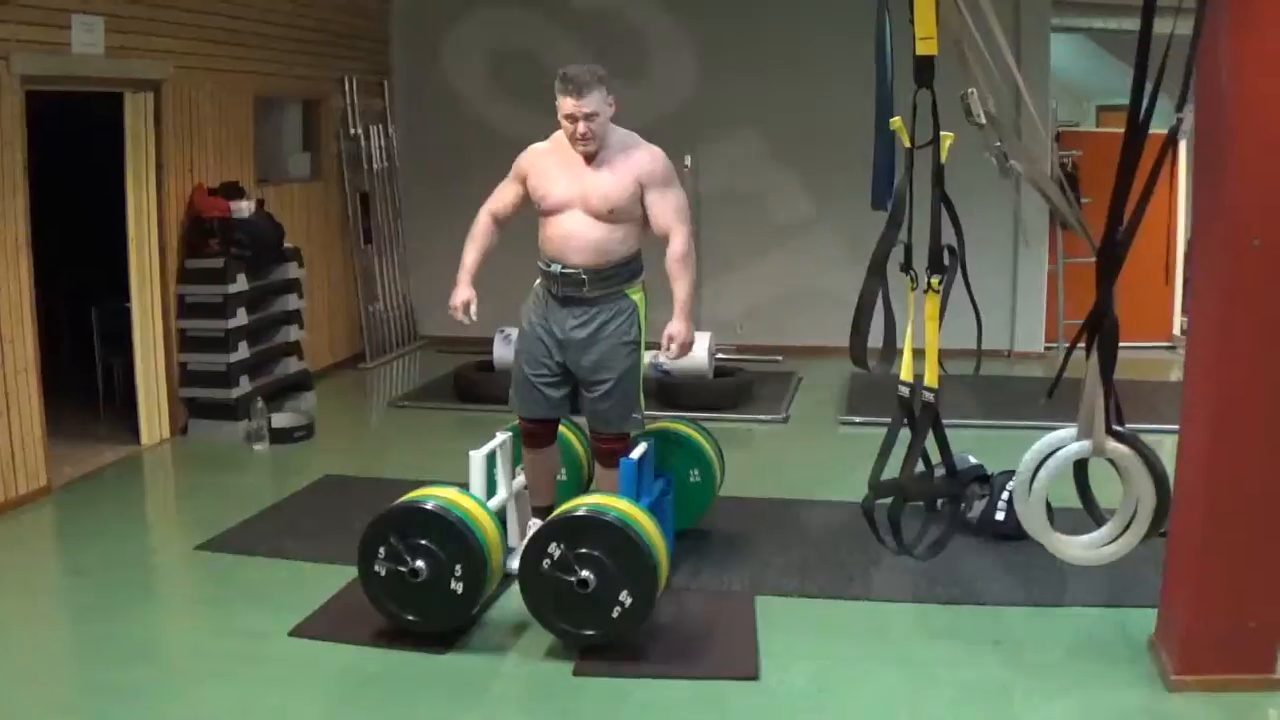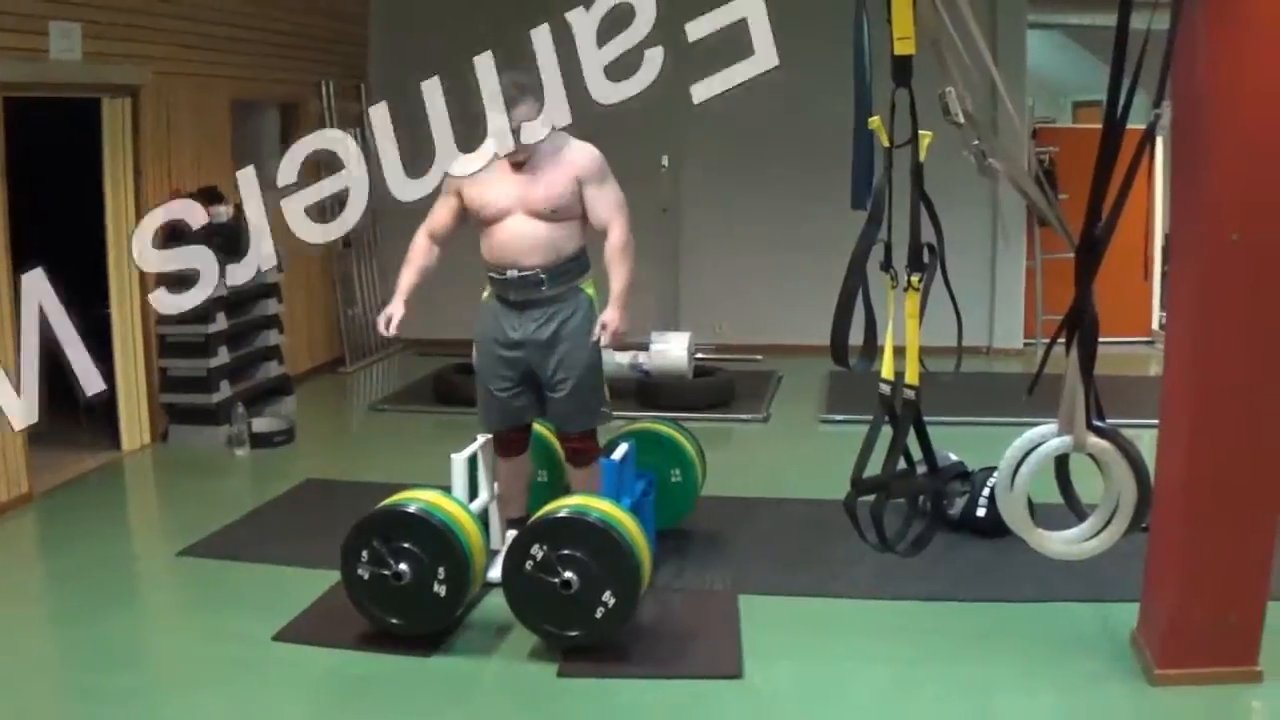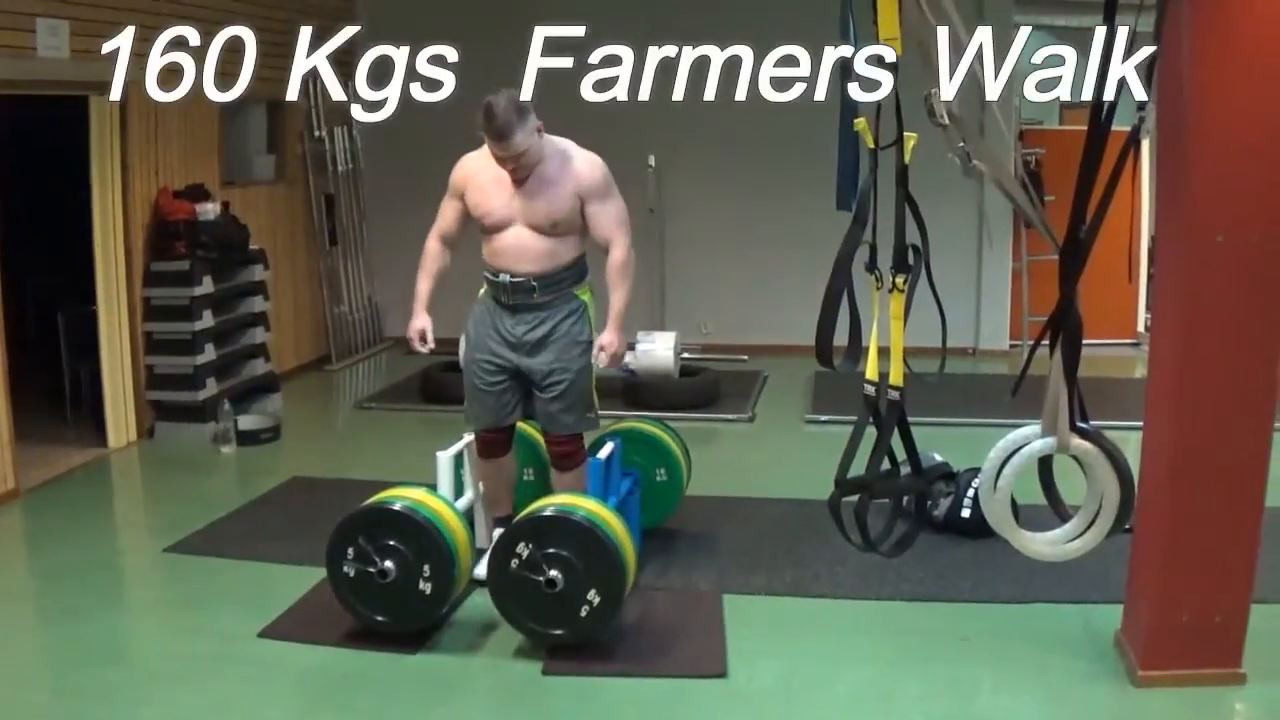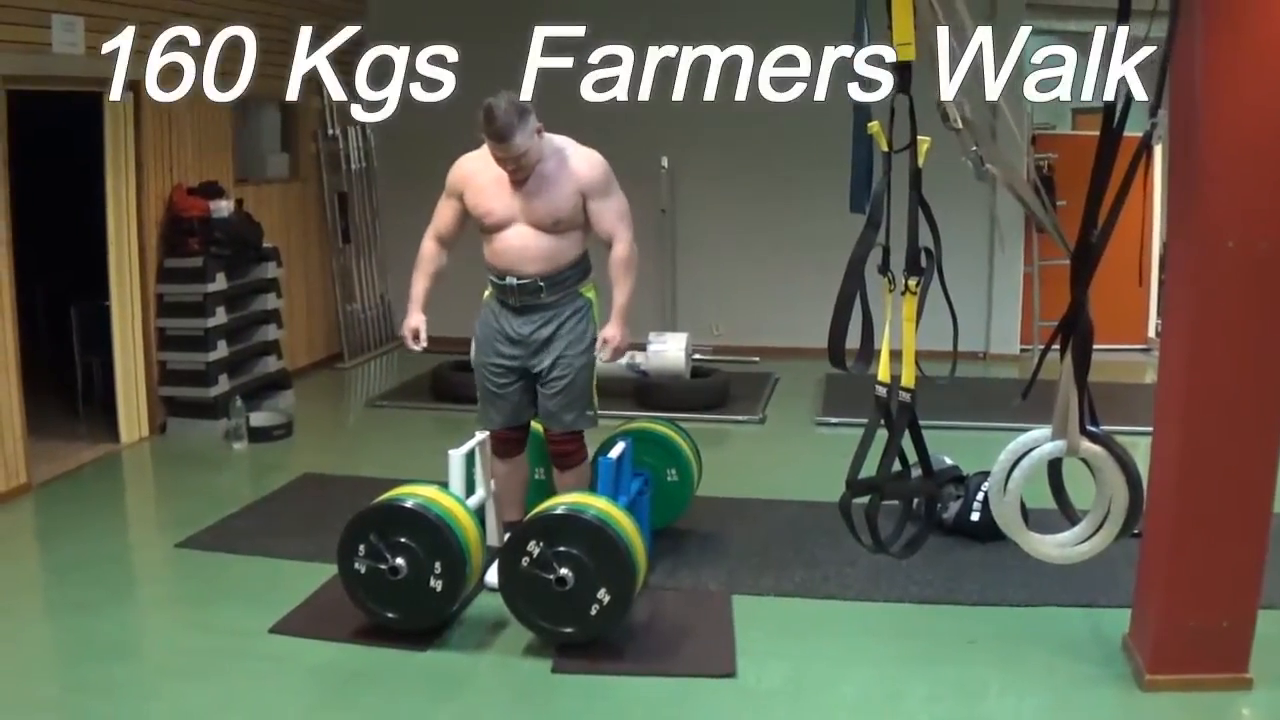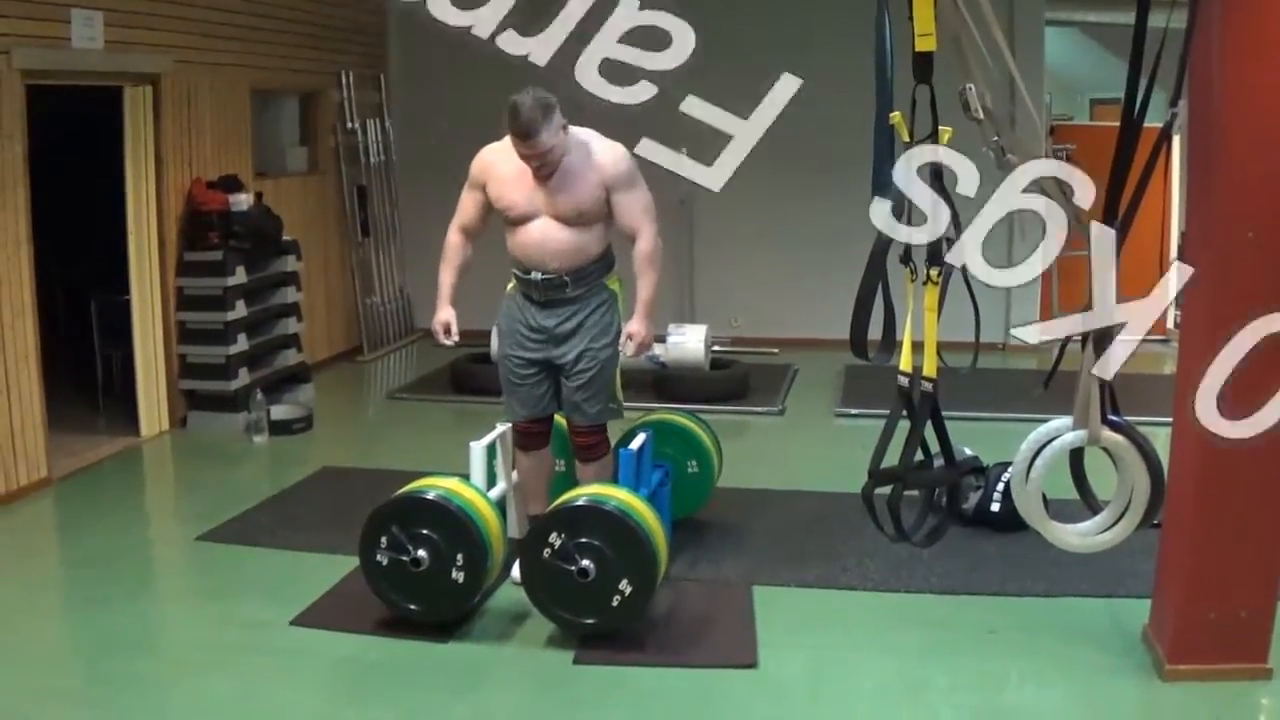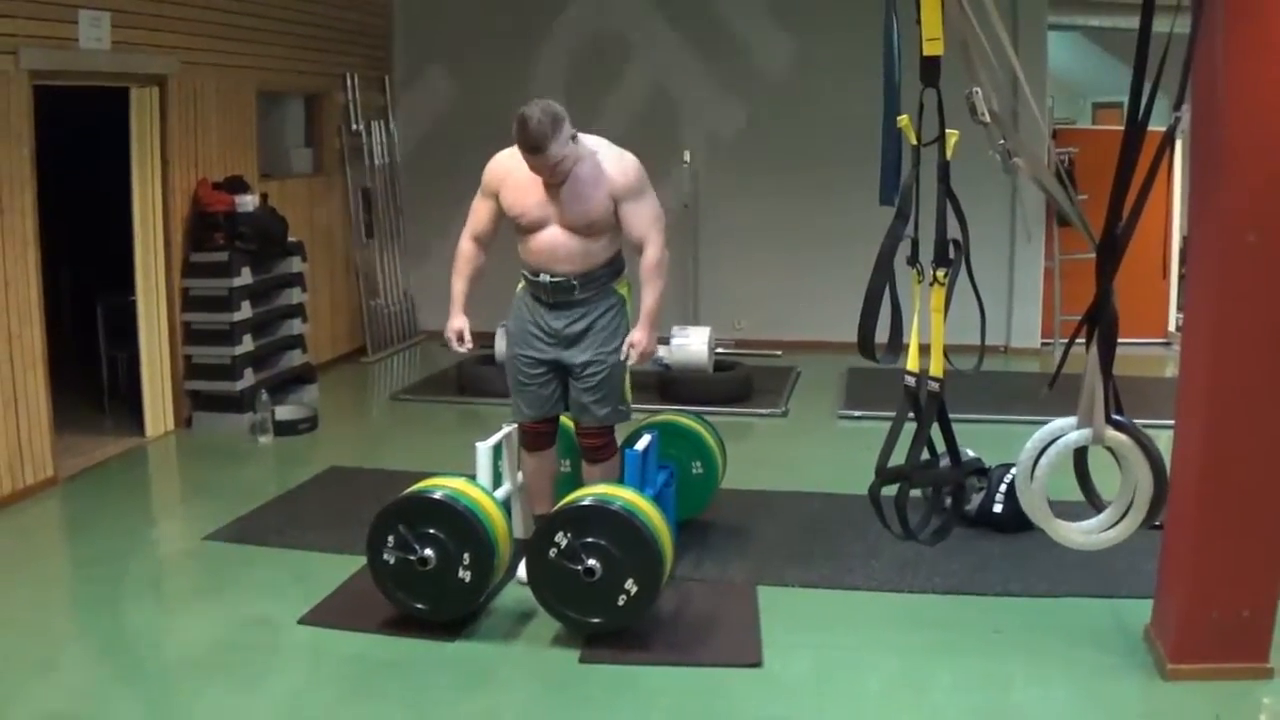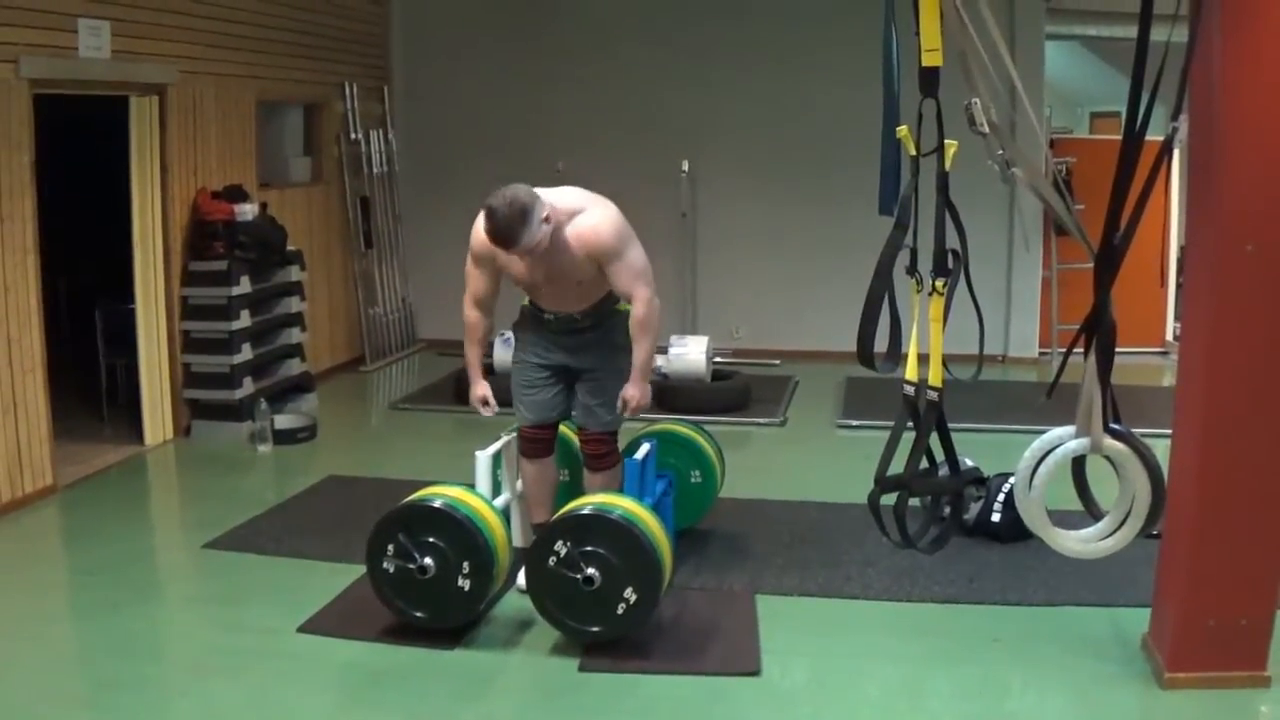
dt=0.7s
person 1, frame 1
left shoulder: (646, 161)
right shoulder: (536, 158)
left elbow: (678, 237)
right elbow: (491, 215)
left wrist: (681, 313)
right wrist: (464, 280)
left hip: (611, 307)
right hip: (546, 301)
left knee: (610, 433)
right knee: (535, 423)
right ankle: (540, 525)
person 1, frame 2
left shoulder: (580, 159)
right shoulder: (466, 171)
left elbow: (616, 231)
right elbow: (431, 236)
left wrist: (616, 303)
right wrist: (400, 296)
left hip: (565, 305)
right hip: (500, 310)
left knee: (576, 431)
right knee: (507, 431)
right ankle: (515, 536)
person 1, frame 3
left shoulder: (584, 170)
right shoulder: (469, 171)
left elbow: (618, 247)
right elbow: (440, 240)
left wrist: (614, 325)
right wrist: (421, 307)
left hip: (560, 310)
right hip: (494, 310)
left knee: (563, 438)
right knee: (490, 431)
right ankle: (501, 534)
person 1, frame 4
left shoulder: (584, 167)
right shoulder: (467, 172)
left elbow: (621, 242)
right elbow: (436, 240)
left wrist: (618, 316)
right wrist: (416, 306)
left hip: (565, 309)
right hip: (500, 311)
left knee: (564, 434)
right knee: (505, 433)
right ankle: (513, 541)
person 1, frame 5
left shoulder: (608, 160)
right shoulder: (489, 163)
left elbow: (645, 235)
right elbow: (461, 232)
left wrist: (642, 312)
right wrist: (445, 300)
left hip: (587, 303)
right hip: (523, 303)
left knee: (587, 429)
right knee: (528, 426)
person 1, frame 6
left shoulder: (618, 169)
right shoulder: (501, 170)
left elbow: (653, 246)
right elbow: (473, 240)
left wrist: (645, 322)
right wrist: (457, 308)
left hip: (597, 307)
right hip: (532, 307)
left knee: (595, 431)
right knee: (534, 427)
person 1, frame 7
left shoulder: (598, 225)
right shoulder: (485, 234)
left elbow: (644, 299)
right elbow: (478, 306)
left wrist: (639, 377)
right wrist: (476, 375)
left hip: (602, 328)
right hip: (538, 329)
left knee: (598, 438)
right knee: (533, 433)
